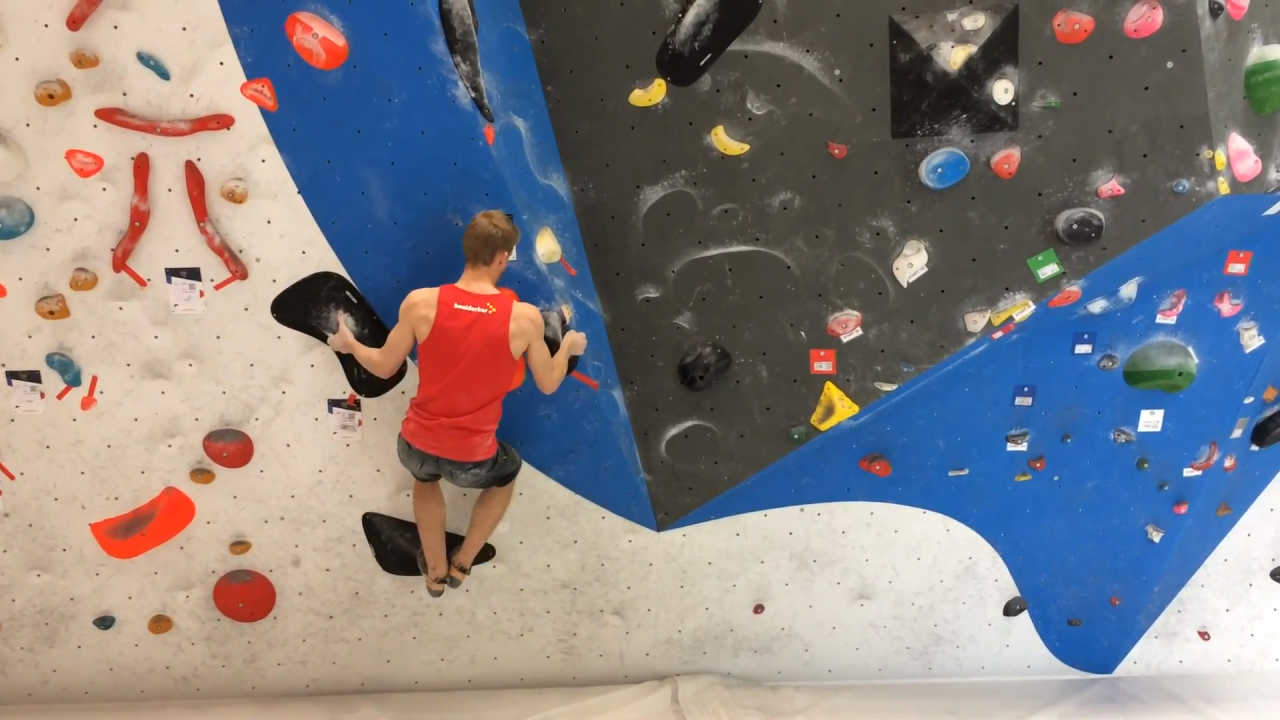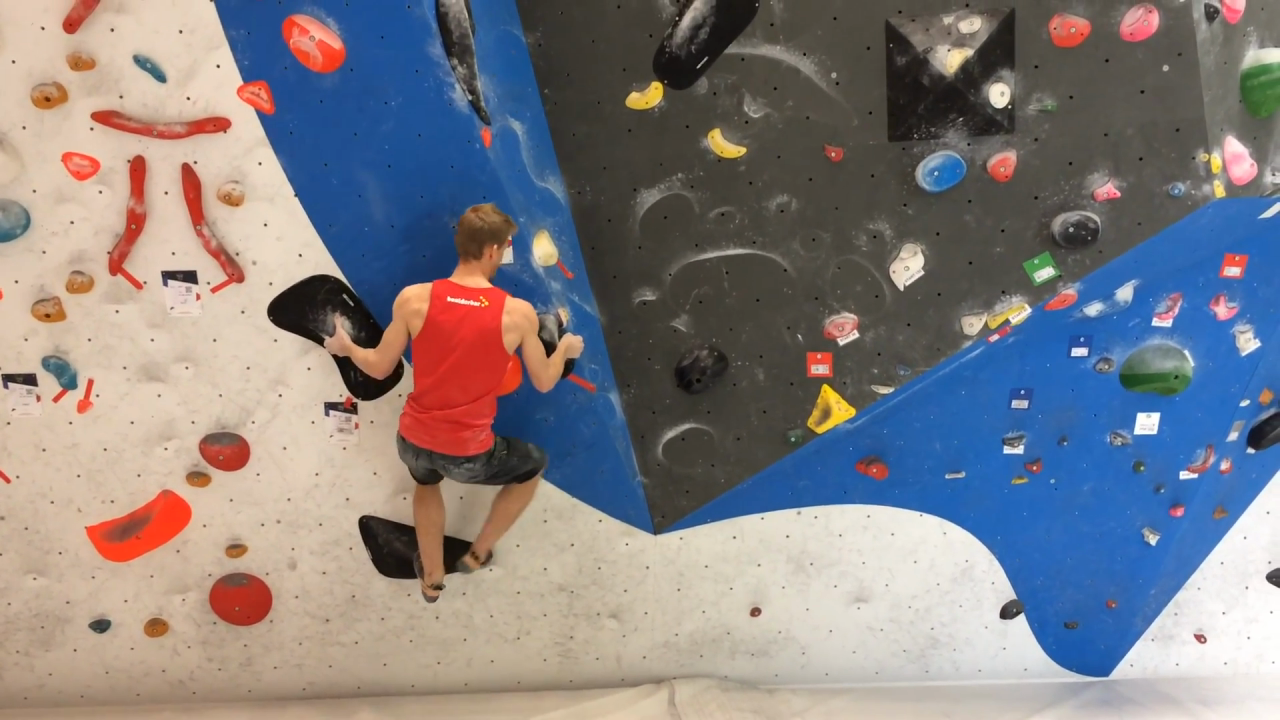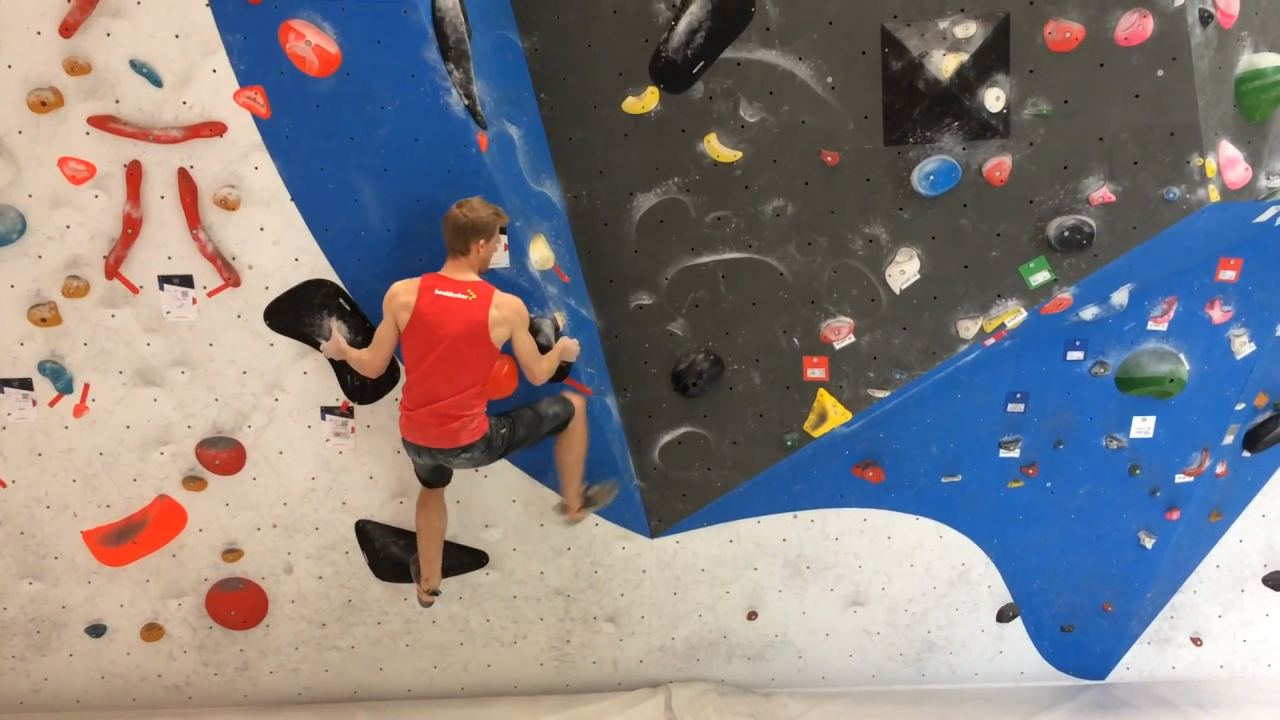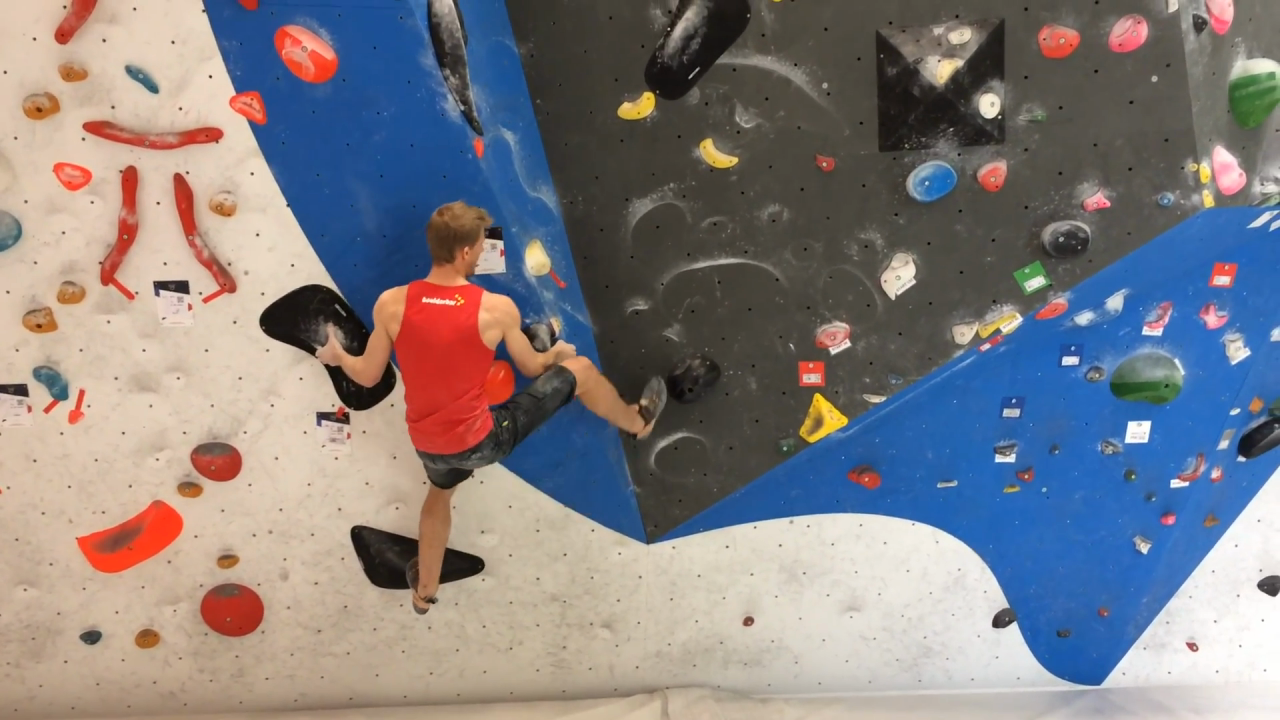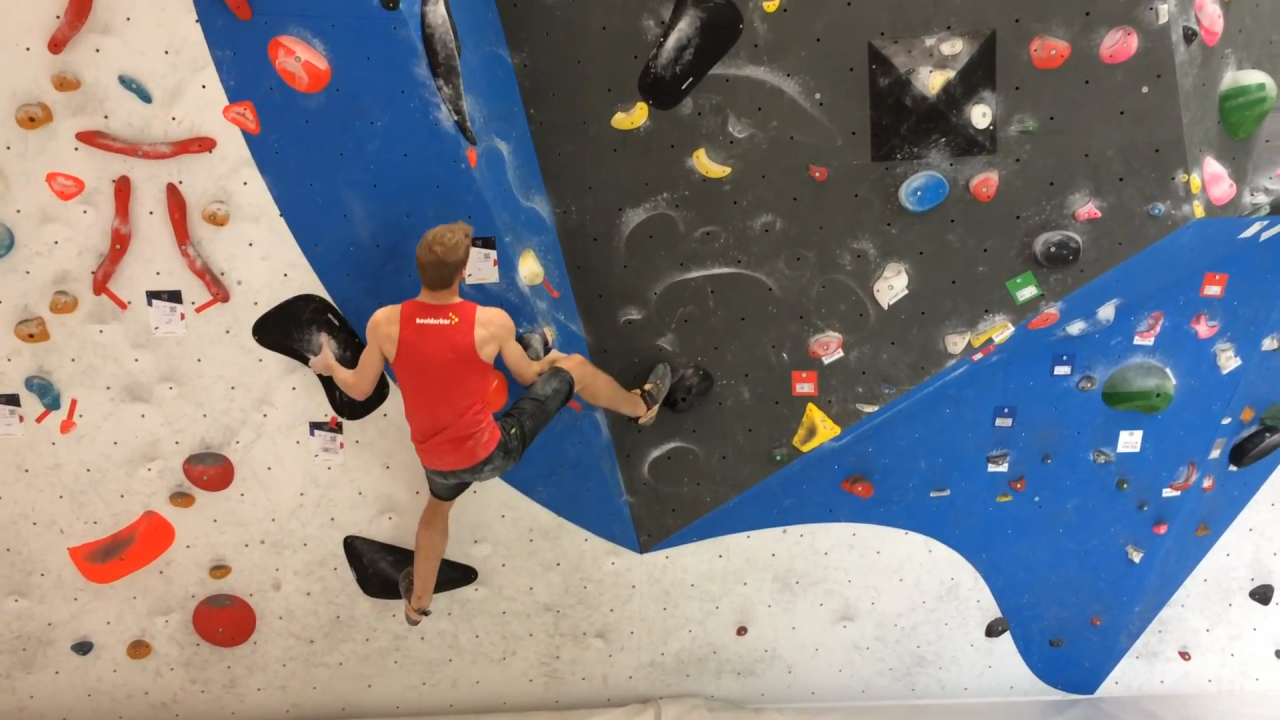
dt=0.2s
person 1, frame 1
left shoulder: (420, 303)
right shoulder: (525, 318)
left elbow: (383, 367)
right elbow: (548, 383)
left wrist: (348, 344)
right wrist: (568, 346)
left hip: (416, 445)
right hip: (472, 459)
left knee: (426, 478)
right knee: (507, 474)
left ankle: (435, 573)
right ankle: (460, 564)
person 1, frame 2
left shoulder: (413, 299)
right shoulder: (519, 313)
left elbow: (379, 367)
right elbow: (545, 381)
left wrist: (345, 346)
right wrist: (565, 348)
left hip: (414, 441)
right hip: (469, 454)
left knee: (426, 484)
right knee: (532, 467)
left ankle: (431, 578)
right ankle: (478, 553)
person 1, frame 3
left shoulder: (402, 294)
right shoulder: (507, 307)
left elbow: (373, 367)
right elbow: (537, 374)
left wrist: (340, 349)
right wrist: (562, 350)
left hip: (415, 437)
right hip: (469, 443)
left knee: (432, 488)
right knee: (572, 407)
left ankle: (428, 584)
right ankle: (575, 503)
person 1, frame 4
left shoulder: (390, 304)
right shoulder: (497, 308)
left elbow: (367, 376)
right elbow: (533, 368)
left wrist: (336, 355)
right wrist: (558, 353)
left hip: (428, 444)
right hip: (480, 441)
left knee: (440, 492)
right knee: (579, 370)
left ankle: (424, 591)
right ankle: (636, 421)
person 1, frame 5
left shoulder: (383, 323)
right shoulder: (492, 322)
left elbow: (358, 390)
right elbow: (527, 377)
left wrist: (329, 366)
right wrist: (550, 360)
left hip: (436, 460)
right hip: (490, 453)
left knee: (439, 503)
right knee: (573, 367)
left ankle: (418, 602)
right ankle: (639, 405)
